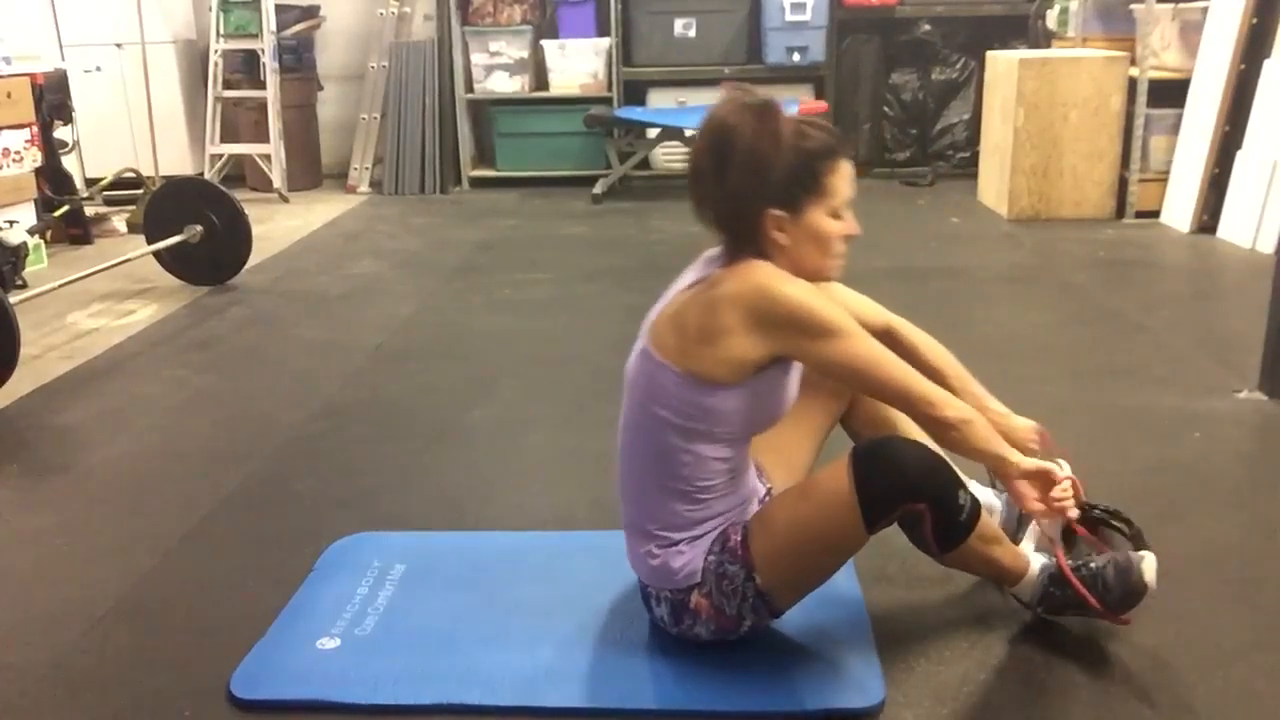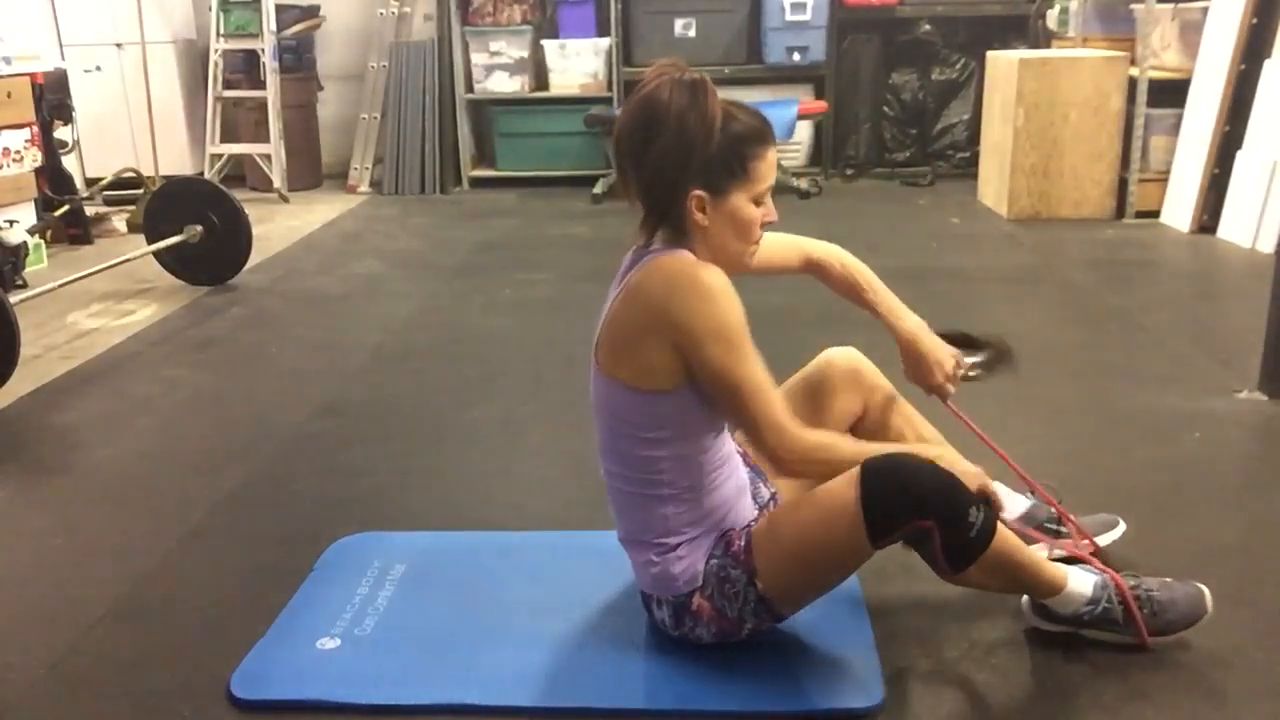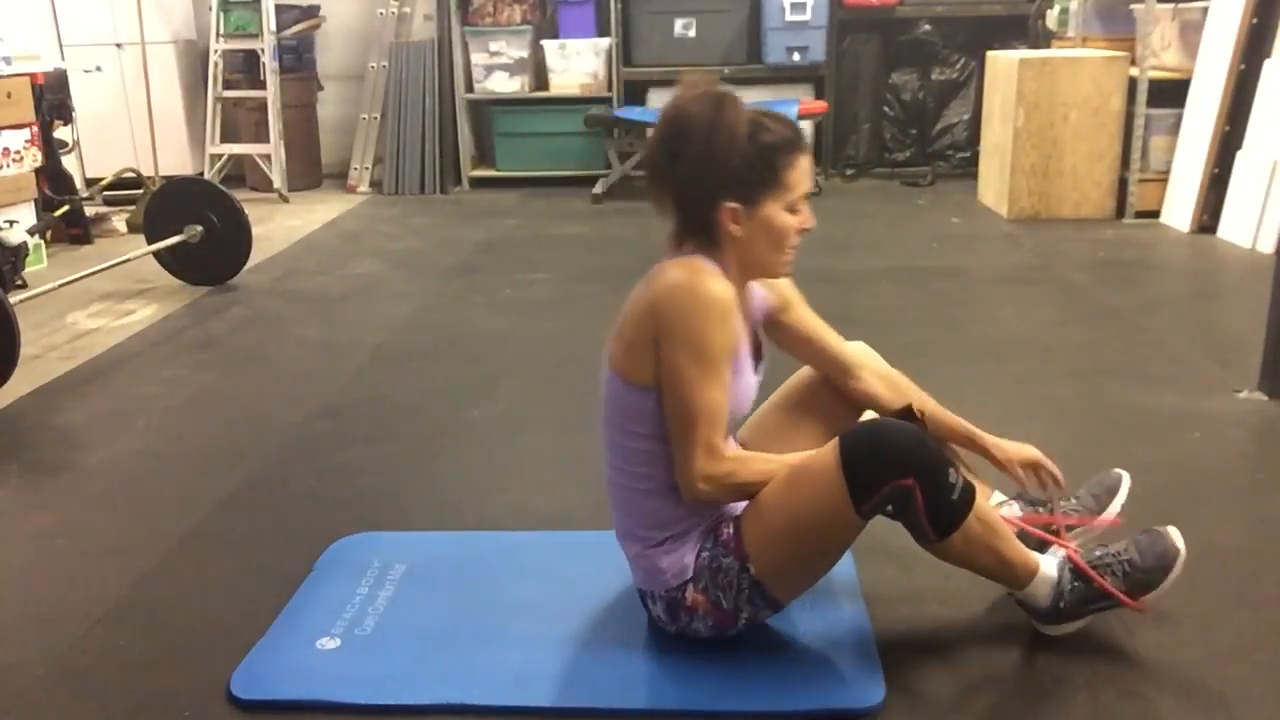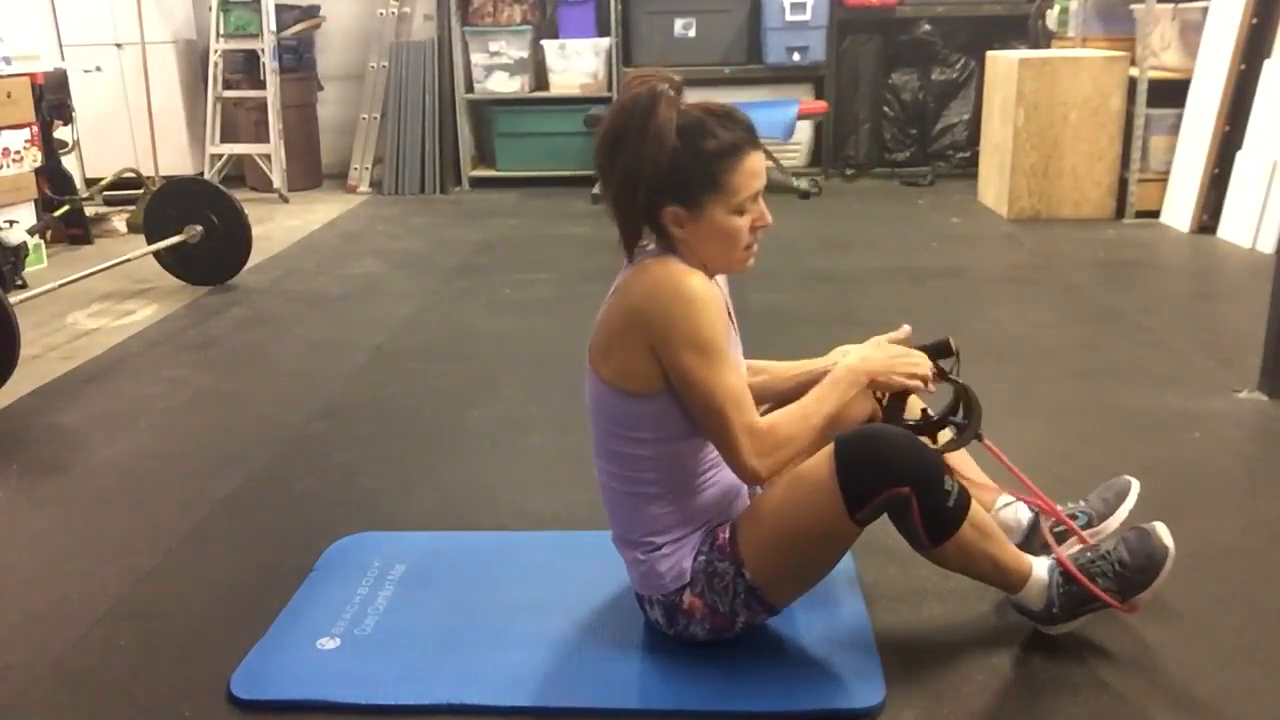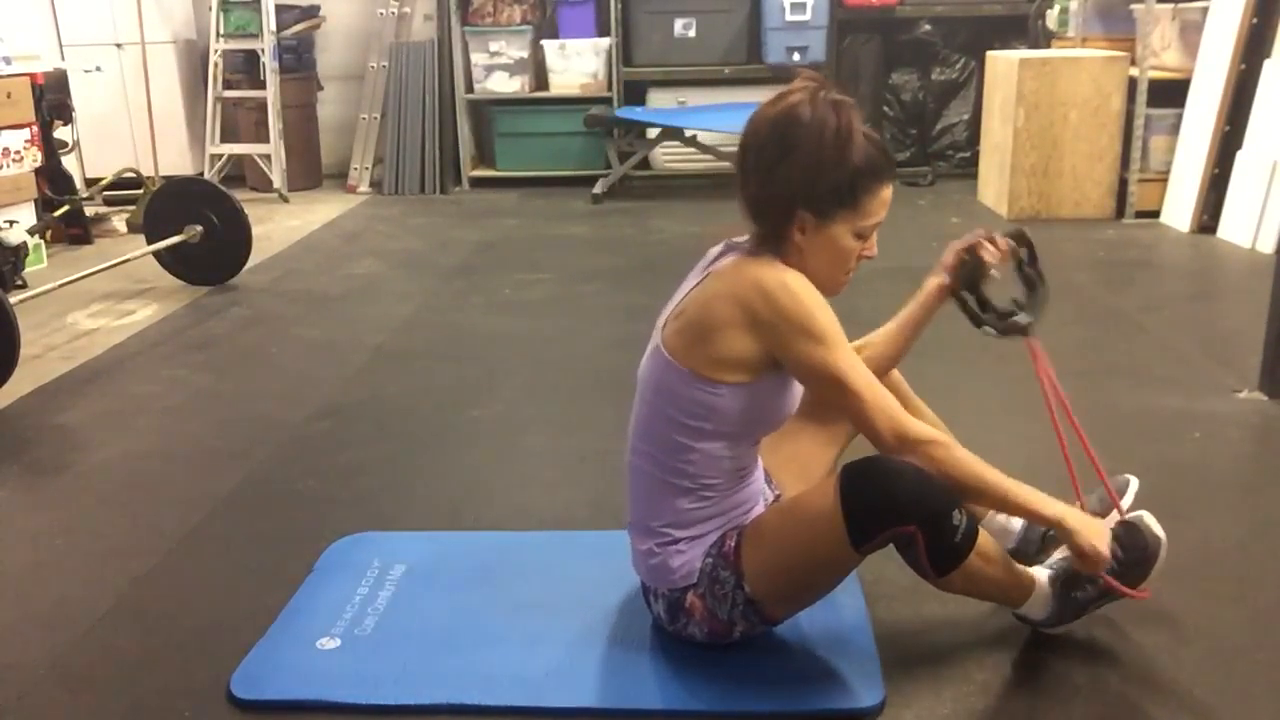
dt=1s
person 1, frame 1
left shoulder: (754, 267)
right shoulder: (767, 295)
left elbow: (893, 332)
right elbow: (935, 411)
left wrist: (997, 416)
right wrist: (1012, 464)
left hip: (720, 514)
right hip: (700, 588)
left knee: (854, 368)
right knee: (903, 470)
left ankle: (989, 514)
right ankle: (1037, 584)
person 1, frame 2
left shoulder: (675, 251)
right shoulder: (688, 286)
left elbow: (816, 256)
right elbow: (785, 447)
left wrist: (908, 325)
right wrist: (911, 459)
left hip: (718, 513)
right hip: (701, 584)
left knee: (845, 372)
right knee: (911, 487)
left ankle: (1013, 520)
right ankle: (1074, 599)
person 1, frame 3
left shoulder: (743, 278)
right shoulder: (697, 294)
left elbow: (864, 379)
right elbow: (703, 473)
left wrist: (987, 445)
right wrist: (833, 462)
left hip: (710, 530)
right hip: (695, 582)
left knee: (856, 362)
right knee: (889, 453)
left ankle: (1010, 521)
right ankle: (1050, 589)
person 1, frame 4
left shoulder: (669, 270)
right shoulder: (676, 293)
left elbow: (736, 382)
right elbow: (755, 455)
left wrist: (857, 368)
right wrist: (853, 373)
left hip: (701, 530)
right hip: (695, 586)
left knee: (867, 387)
right knee: (885, 458)
left ankle: (1020, 526)
right ankle: (1045, 591)
person 1, frame 5
left shoulder: (743, 263)
right shoulder: (773, 290)
left elbow: (846, 379)
right elbow: (903, 437)
left wrist: (936, 290)
right wrist: (1053, 513)
left hip: (719, 523)
right hip: (699, 585)
left knee: (867, 384)
right knee: (893, 490)
left ankle: (1022, 531)
right ankle: (1041, 595)
